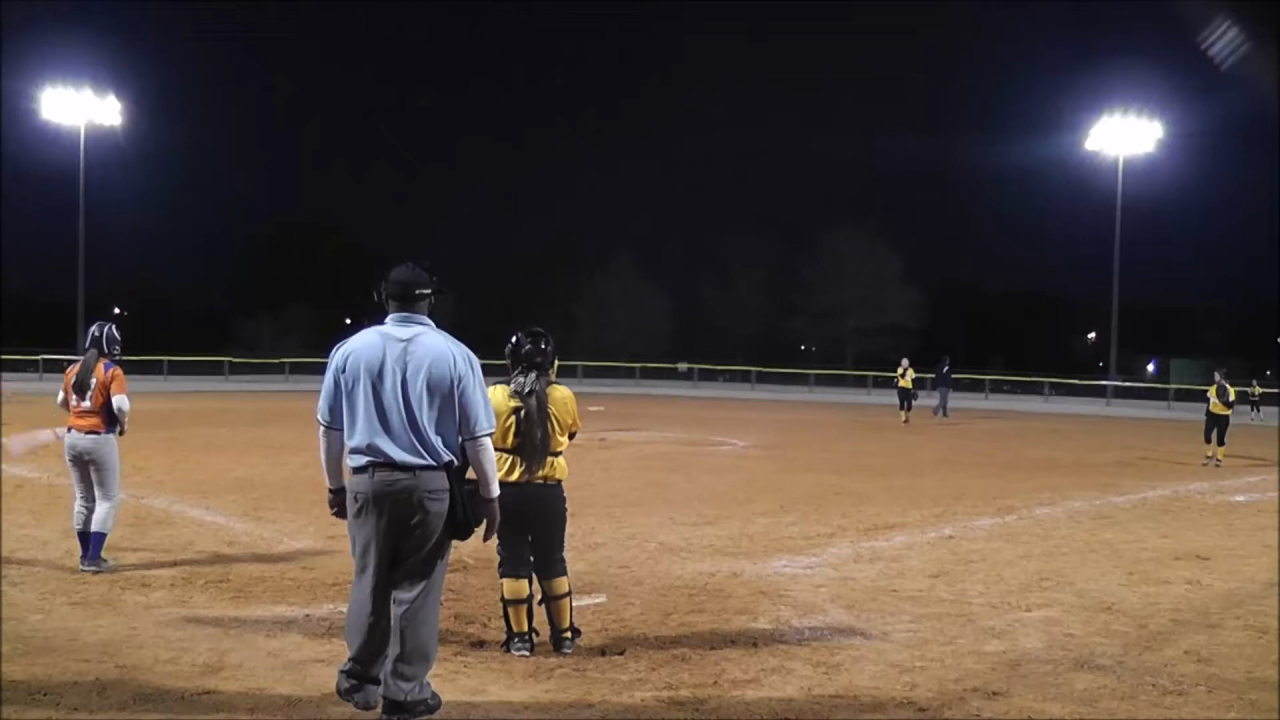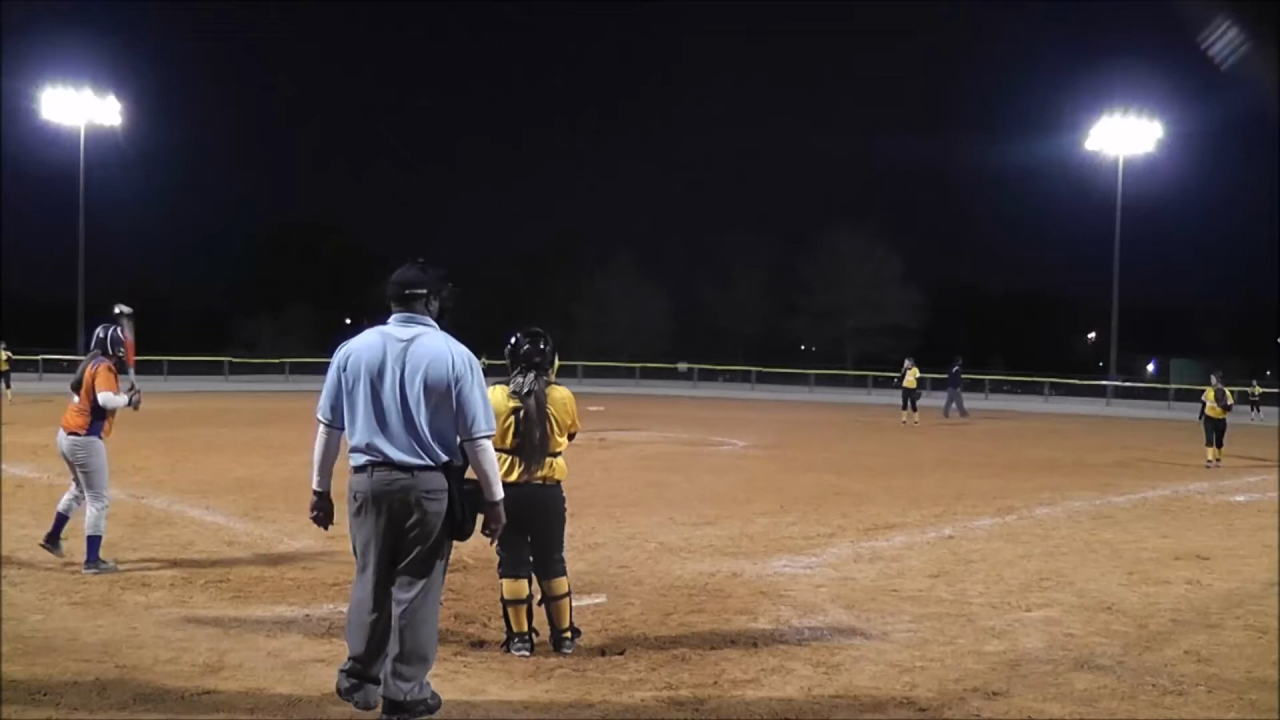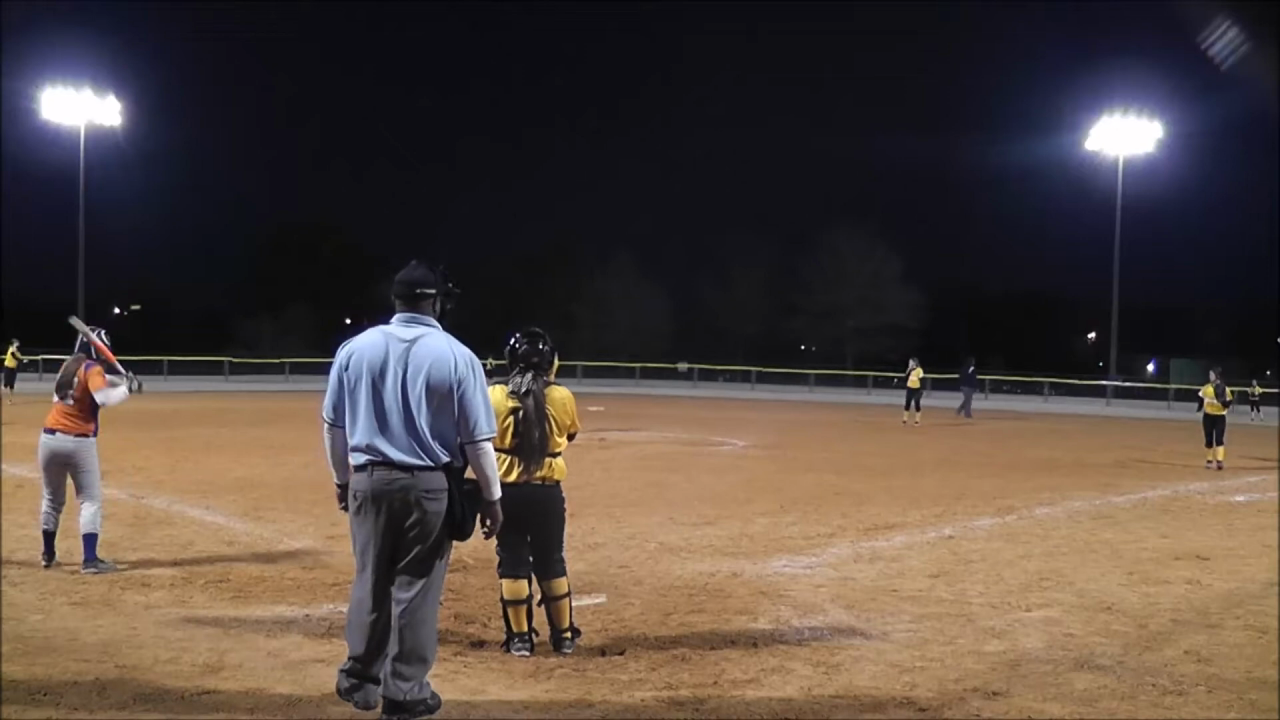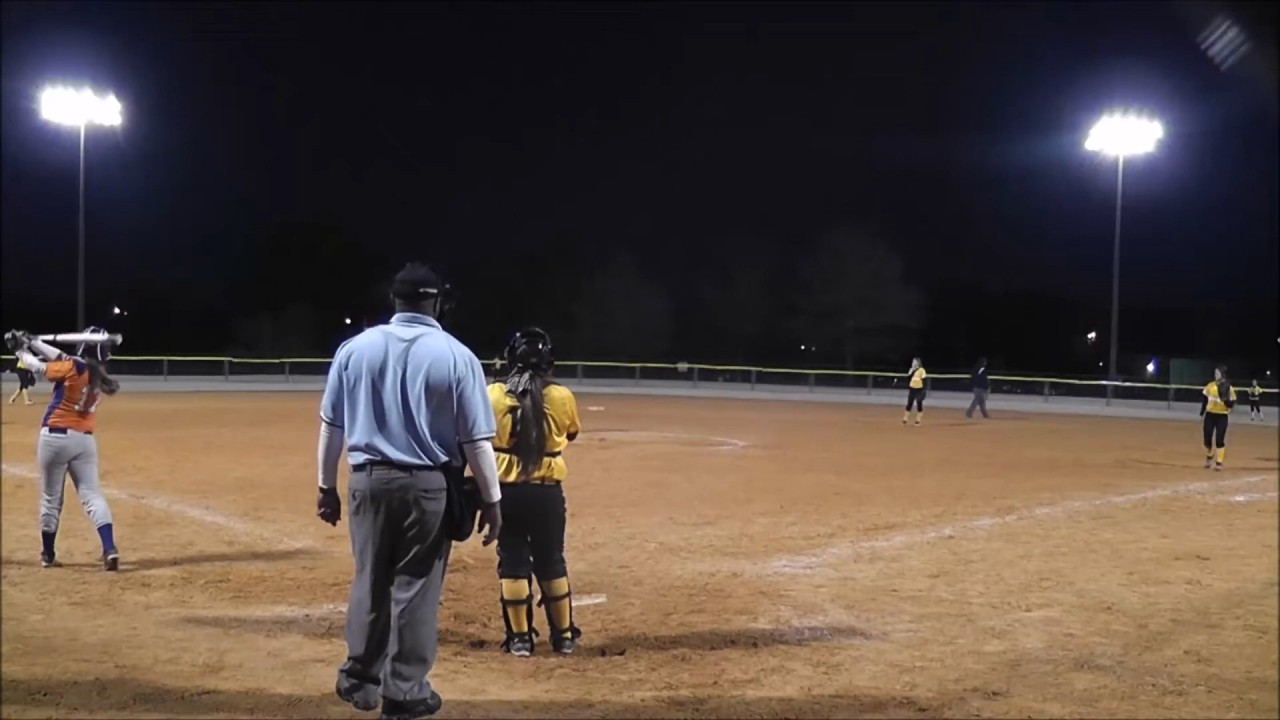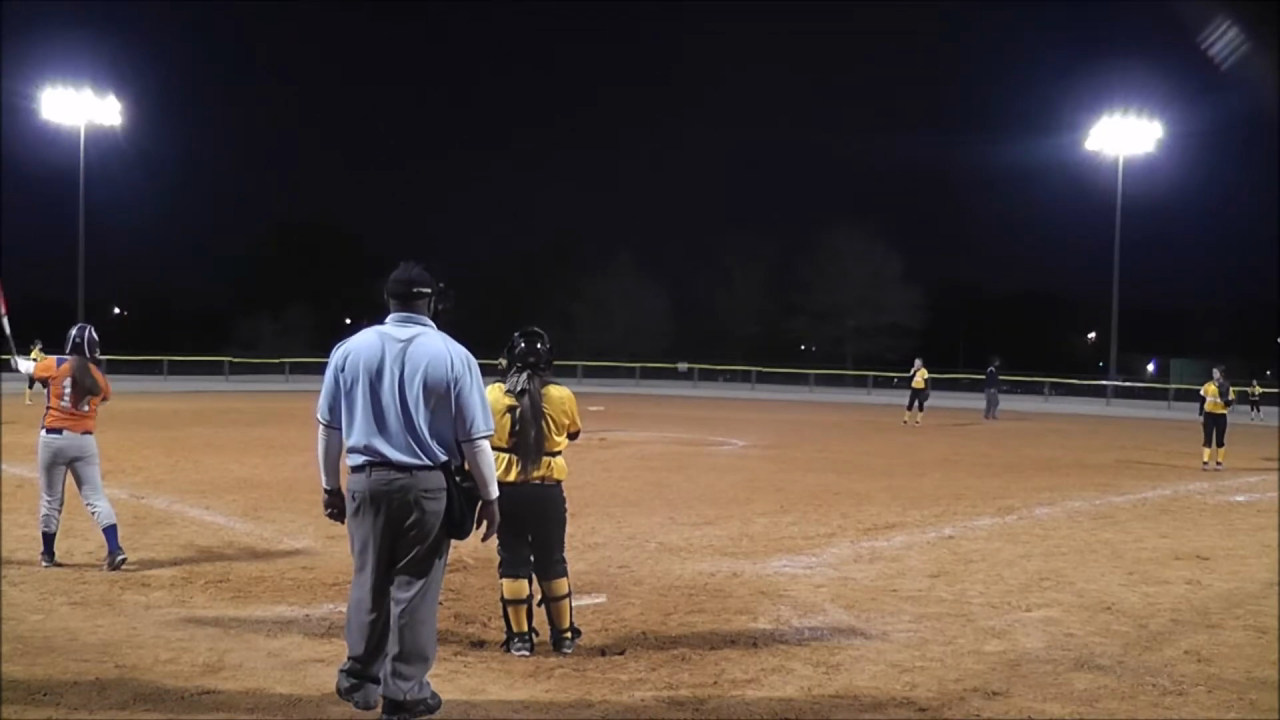
dt=0.4s
person 1, frame 1
left shoulder: (350, 350)
right shoulder: (454, 353)
left elbow: (330, 429)
right elbow: (477, 437)
left wrist: (336, 487)
right wrist: (489, 496)
left hip: (368, 482)
right hip: (429, 485)
left knee: (369, 583)
right knee: (417, 587)
left ankle: (360, 681)
person 1, frame 2
left shoulder: (354, 350)
right shoulder: (455, 356)
left elbow: (329, 428)
right elbow: (477, 439)
left wrist: (320, 489)
right wrist: (494, 499)
left hip: (369, 482)
right hip: (429, 486)
left knee: (371, 582)
right knee: (416, 587)
left ankle: (361, 681)
person 1, frame 3
left shoulder: (355, 348)
right shoulder: (457, 356)
left elbow: (333, 427)
right elbow: (477, 440)
left wrist: (343, 480)
right wrist: (491, 498)
left hip: (370, 481)
right hip: (428, 486)
left knee: (370, 582)
right knee: (416, 587)
left ankle: (361, 680)
person 1, frame 4
left shoulder: (355, 348)
right shoulder: (457, 356)
left elbow: (331, 426)
right elbow: (477, 440)
left wrist: (326, 486)
right wrist: (491, 499)
left hip: (369, 480)
right hip: (428, 485)
left knee: (370, 582)
right knee: (415, 587)
left ankle: (360, 680)
person 1, frame 5
left shoulder: (350, 349)
right shoulder: (452, 355)
left elbow: (329, 428)
right elbow: (474, 438)
left wrist: (330, 487)
right wrist: (489, 496)
left hip: (367, 481)
right hip: (427, 485)
left knee: (369, 582)
right knee: (415, 587)
left ankle: (360, 680)
person 2, frame 1
left shoulder: (495, 396)
right shoulder: (563, 397)
left hip: (507, 491)
right hip: (548, 491)
left knee: (513, 562)
right knee: (552, 562)
left ankle: (520, 638)
right ankle: (564, 635)
person 2, frame 2
left shoulder: (495, 397)
right shoulder: (563, 397)
left hip: (507, 491)
right hip: (547, 492)
left knee: (513, 563)
right knee: (552, 562)
left ankle: (520, 638)
right ankle: (563, 635)
person 2, frame 3
left shoulder: (494, 396)
right shoulder: (562, 397)
left hip: (506, 491)
right hip: (547, 491)
left knee: (513, 563)
right knee: (552, 562)
left ankle: (520, 638)
right ankle: (564, 635)
person 2, frame 4
left shoulder: (493, 395)
right shoulder: (562, 397)
right elbow: (572, 433)
left hip: (506, 490)
right hip: (547, 491)
left knee: (513, 562)
right knee: (552, 562)
left ankle: (520, 638)
right ankle: (563, 635)
person 2, frame 5
left shoulder: (492, 395)
right shoulder: (562, 397)
right elbow: (573, 433)
left hip: (506, 490)
right hip: (547, 490)
left knee: (514, 561)
right knee: (552, 561)
left ankle: (520, 637)
right ankle: (564, 635)
person 3, frame 1
left shoulder: (73, 369)
right shoulder: (112, 371)
left elbow: (62, 402)
right elbow: (121, 405)
right wrist: (122, 424)
left hip: (73, 439)
right hip: (100, 440)
left knee: (83, 499)
right knee: (107, 500)
left ankle: (86, 556)
right ankle: (94, 558)
person 3, frame 2
left shoulder: (91, 365)
right shoulder: (104, 367)
left elbow: (97, 401)
right elbow: (107, 401)
left wrist: (126, 398)
right wrist: (128, 399)
left hip: (66, 436)
right hip: (85, 441)
left knee: (79, 488)
right knee: (97, 500)
left ankle: (53, 537)
right ankle: (92, 561)
person 3, frame 3
left shoulder: (70, 364)
right shoulder: (93, 369)
right elbow: (103, 399)
left wrist: (123, 384)
right wrist: (126, 389)
left hip: (49, 439)
right hip: (79, 443)
left knee: (51, 499)
right knee: (90, 502)
left ankle: (48, 554)
right ankle: (90, 560)
person 3, frame 4
left shoulder: (74, 367)
right shoulder: (100, 375)
left elbow: (39, 367)
left wrist: (20, 349)
right wrist: (31, 342)
left hip: (56, 438)
right hip: (84, 440)
left knee: (51, 499)
right knee: (93, 496)
left ankle: (48, 555)
right ankle: (109, 548)
person 3, frame 5
left shoulder: (55, 365)
right shoulder: (97, 375)
left elbow: (28, 368)
left wrist: (19, 361)
left hip: (53, 439)
right hip: (84, 441)
left knee: (51, 500)
right knee: (96, 497)
left ankle: (48, 555)
right ankle: (115, 549)
